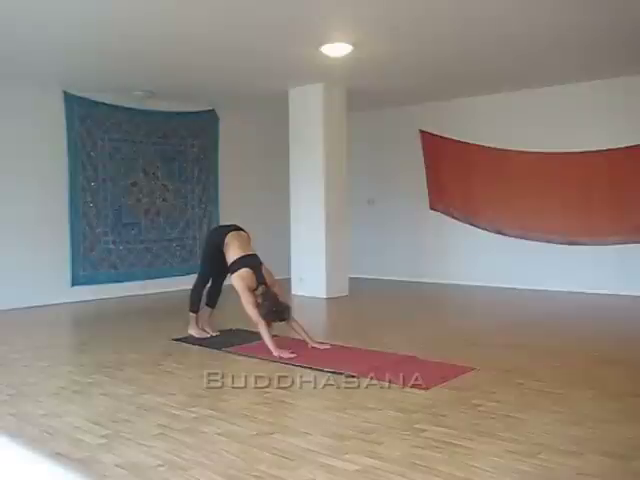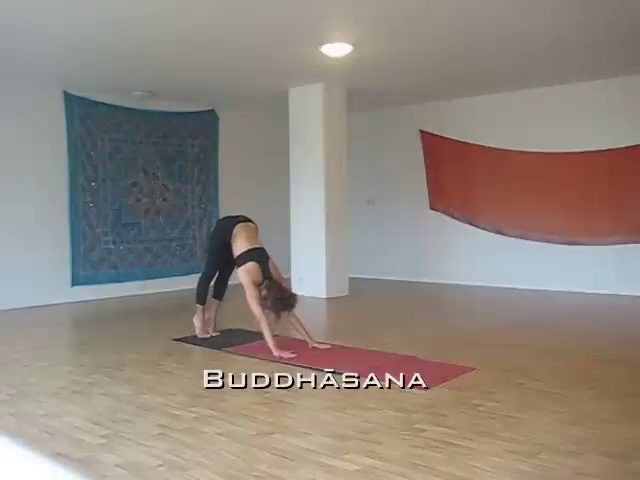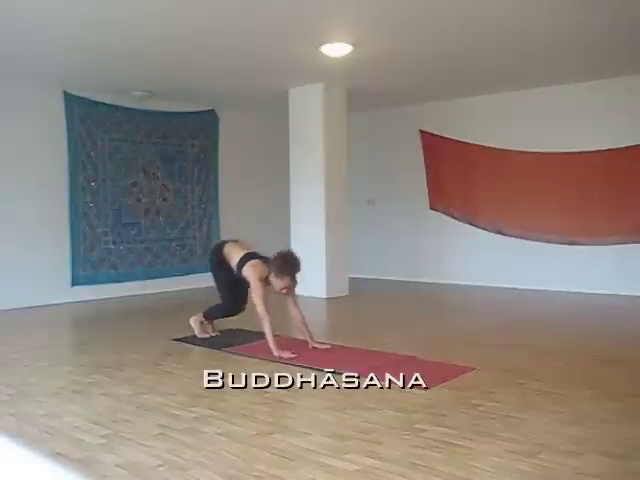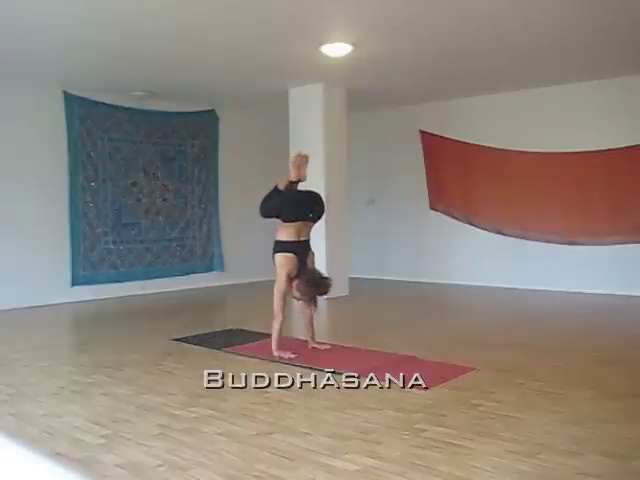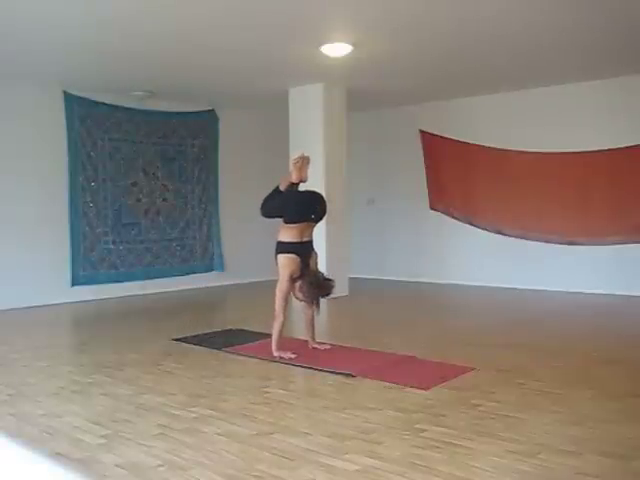
dt=1s
person 1, frame 1
left shoulder: (270, 283)
right shoulder: (244, 284)
left elbow: (288, 317)
right elbow: (258, 322)
left wrist: (311, 341)
right wrist: (275, 350)
right hip: (219, 238)
left knee: (218, 282)
right knee: (203, 280)
left ankle: (205, 321)
right ankle: (193, 325)
person 1, frame 2
left shoulder: (276, 278)
right shoulder: (249, 278)
left elbow: (290, 313)
right elbow: (261, 319)
left wrist: (310, 341)
right wrist: (275, 350)
right hip: (227, 229)
left knee: (224, 275)
right knee: (209, 273)
left ankle: (210, 316)
right ankle: (199, 316)
person 1, frame 3
left shoulder: (281, 276)
right shoulder: (256, 275)
left elbow: (295, 309)
right elbow: (263, 316)
left wrist: (311, 341)
right wrist: (275, 350)
left hip: (235, 250)
right hip: (222, 253)
left knee: (238, 306)
right knee: (230, 305)
left ankle: (208, 320)
right ankle: (199, 319)
person 1, frame 4
left shoulder: (308, 273)
right shoulder: (286, 275)
left elbow: (308, 309)
right elbow: (278, 315)
left wrist: (312, 341)
right wrist: (275, 350)
right hip: (293, 208)
person 1, frame 5
left shoulder: (310, 271)
right shoulder: (288, 275)
left elbow: (309, 308)
right elbow: (279, 314)
left wrist: (312, 341)
right wrist: (275, 350)
